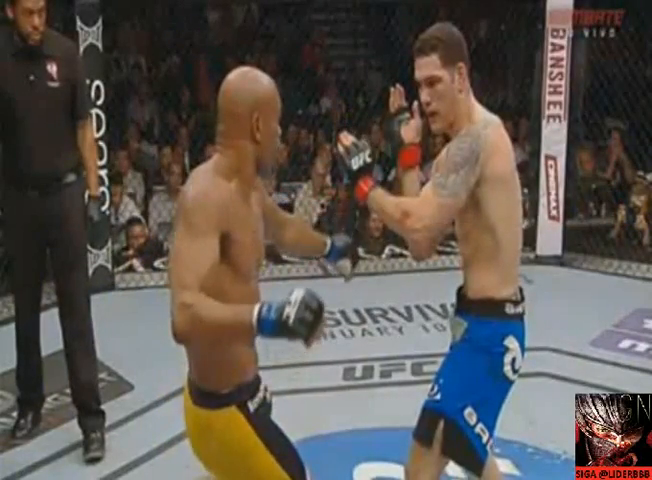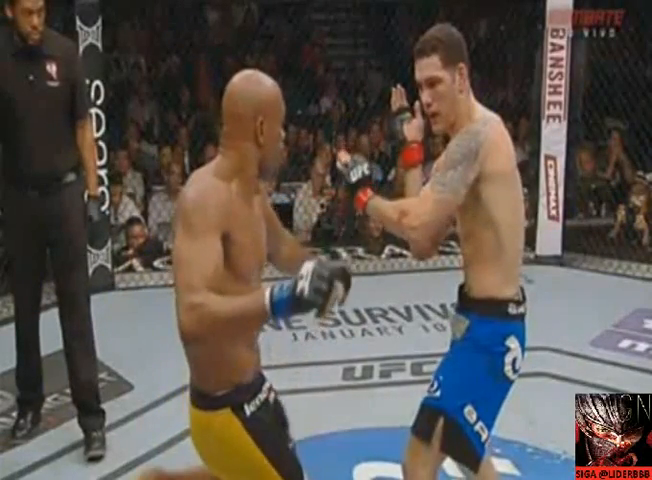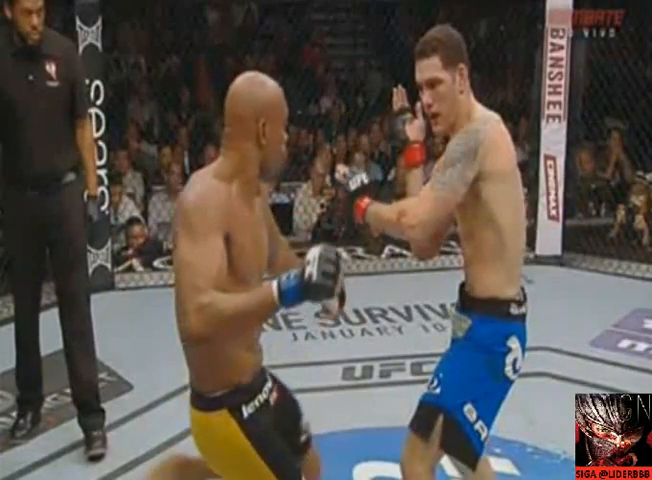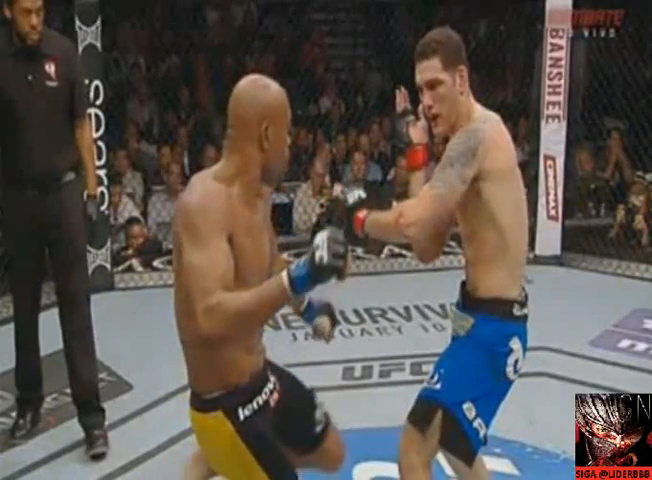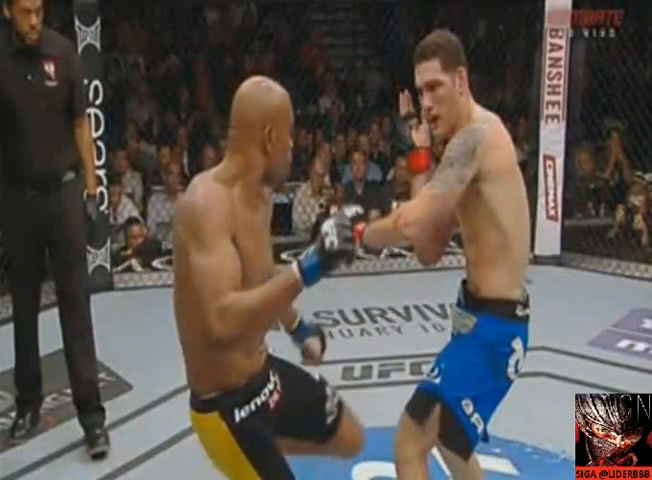
dt=0.3s
person 1, frame 1
left shoulder: (65, 52)
left elbow: (83, 126)
left wrist: (93, 192)
left hip: (64, 191)
left knee: (75, 306)
left ankle: (90, 415)
person 1, frame 2
left shoulder: (65, 52)
left elbow: (82, 126)
left wrist: (93, 191)
left hip: (64, 191)
left knee: (75, 305)
left ankle: (91, 414)
person 1, frame 3
left shoulder: (64, 52)
left elbow: (82, 125)
left wrist: (93, 190)
left hip: (64, 191)
left knee: (76, 304)
left ankle: (91, 413)
person 1, frame 4
left shoulder: (64, 51)
left elbow: (81, 124)
left wrist: (92, 188)
left hip: (63, 190)
left knee: (76, 303)
left ankle: (91, 414)
person 1, frame 5
left shoulder: (63, 51)
left elbow: (80, 124)
left wrist: (91, 188)
left hip: (63, 190)
left knee: (75, 302)
left ankle: (91, 412)
person 2, frame 1
left shoulder: (478, 136)
right shoulder: (456, 150)
left elbow: (418, 223)
right elbow: (422, 245)
left wrist: (363, 182)
right wrist: (409, 153)
left hip: (489, 327)
right hip: (484, 320)
person 2, frame 2
left shoulder: (477, 135)
right shoulder: (458, 148)
left elbow: (415, 222)
right elbow: (424, 245)
left wrist: (362, 193)
right wrist: (411, 152)
left hip: (489, 327)
right hip: (485, 320)
person 2, frame 3
left shoulder: (478, 134)
right shoulder: (463, 145)
left elbow: (414, 222)
right elbow: (425, 245)
left wrist: (363, 203)
right wrist: (414, 152)
left hip: (490, 326)
right hip: (486, 318)
person 2, frame 4
left shoulder: (476, 135)
right shoulder: (465, 145)
left elbow: (411, 223)
right elbow: (427, 249)
left wrist: (361, 216)
right wrist: (417, 155)
left hip: (490, 326)
right hip: (484, 317)
right knee: (454, 443)
person 2, frame 5
left shoulder: (476, 136)
right shoulder: (467, 146)
left elbow: (409, 224)
right elbow: (429, 252)
left wrist: (360, 231)
right wrist: (420, 159)
left hip: (492, 326)
right hip: (485, 316)
right knee: (448, 440)
person 3, frame 1
left shoulder: (248, 186)
right shoulder: (205, 195)
left elbow: (282, 229)
right elbow: (185, 315)
left wrist: (330, 247)
right wrist: (267, 317)
left hip: (240, 391)
right hip: (223, 406)
person 3, frame 2
left shoulder: (252, 189)
right shoulder: (204, 197)
right elbow: (192, 316)
left wrist: (319, 269)
right wrist: (278, 300)
left hip: (250, 386)
right hip: (225, 406)
person 3, frame 3
left shoulder: (255, 191)
right shoulder: (204, 199)
right elbow: (199, 317)
left wrist: (316, 279)
right wrist: (287, 290)
left hip: (257, 382)
right hip: (224, 404)
person 3, frame 4
left shoulder: (259, 194)
right shoulder: (204, 201)
right elbow: (210, 320)
left wrist: (306, 307)
right wrist: (299, 277)
left hip: (262, 376)
right hip: (225, 403)
person 3, frame 5
left shoulder: (260, 195)
right shoulder: (205, 203)
right elbow: (224, 321)
left wrist: (297, 326)
right wrist: (309, 267)
left hip: (265, 373)
right hip: (225, 403)
left knee: (348, 438)
left ankle: (267, 447)
